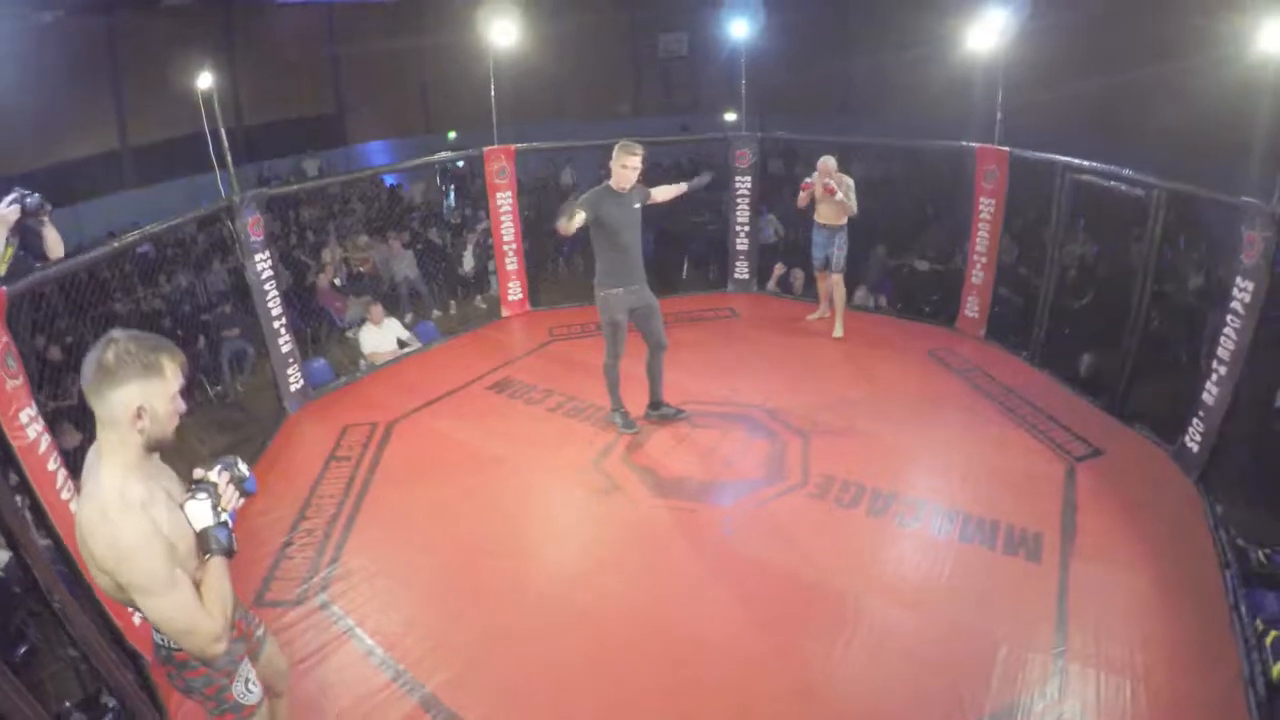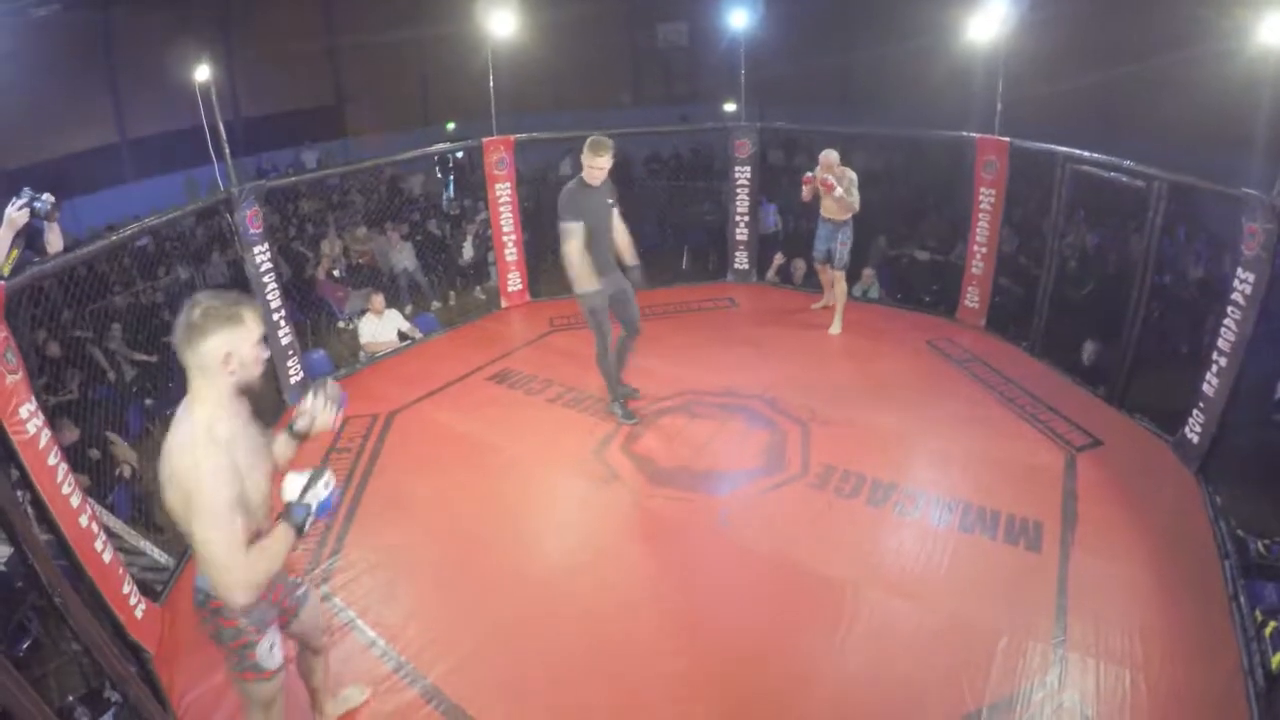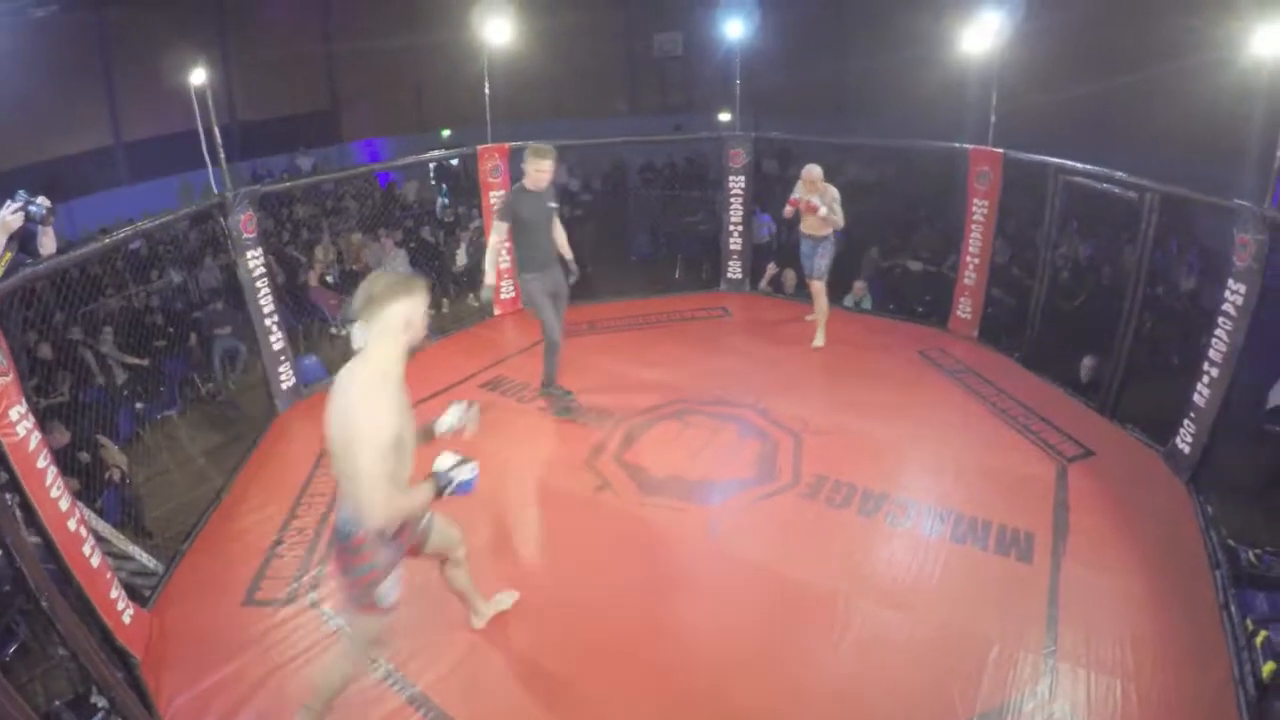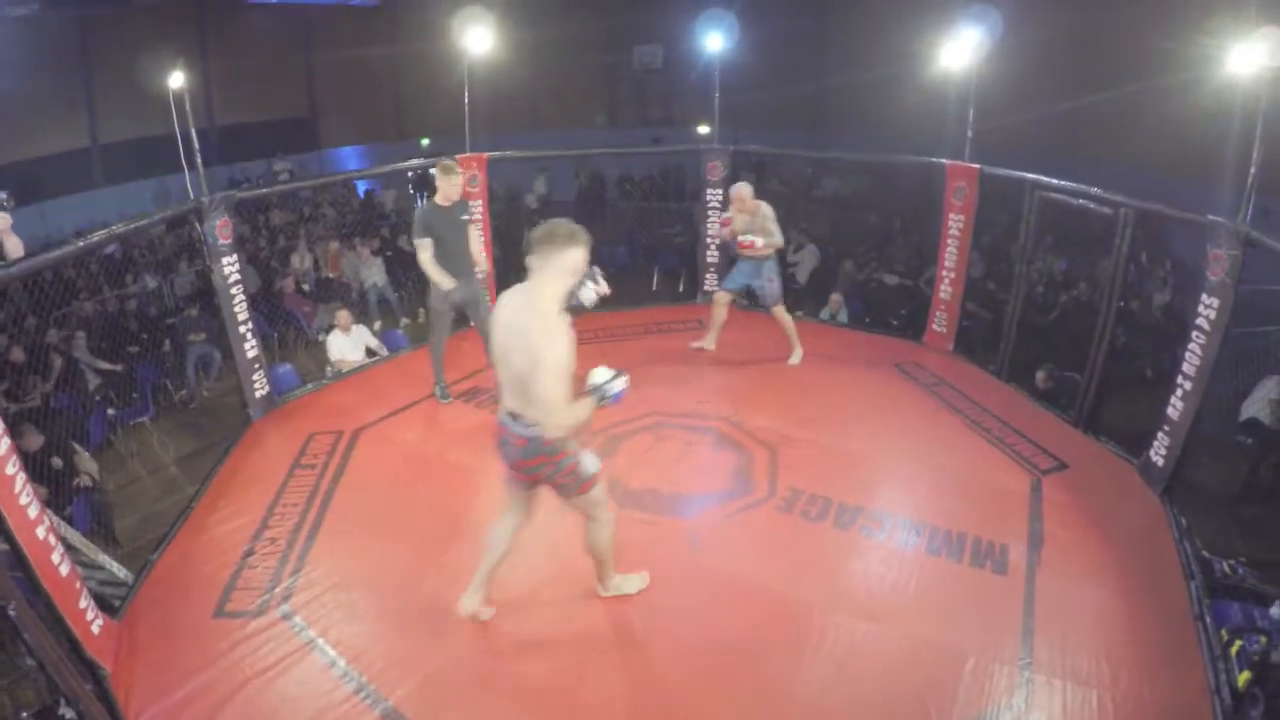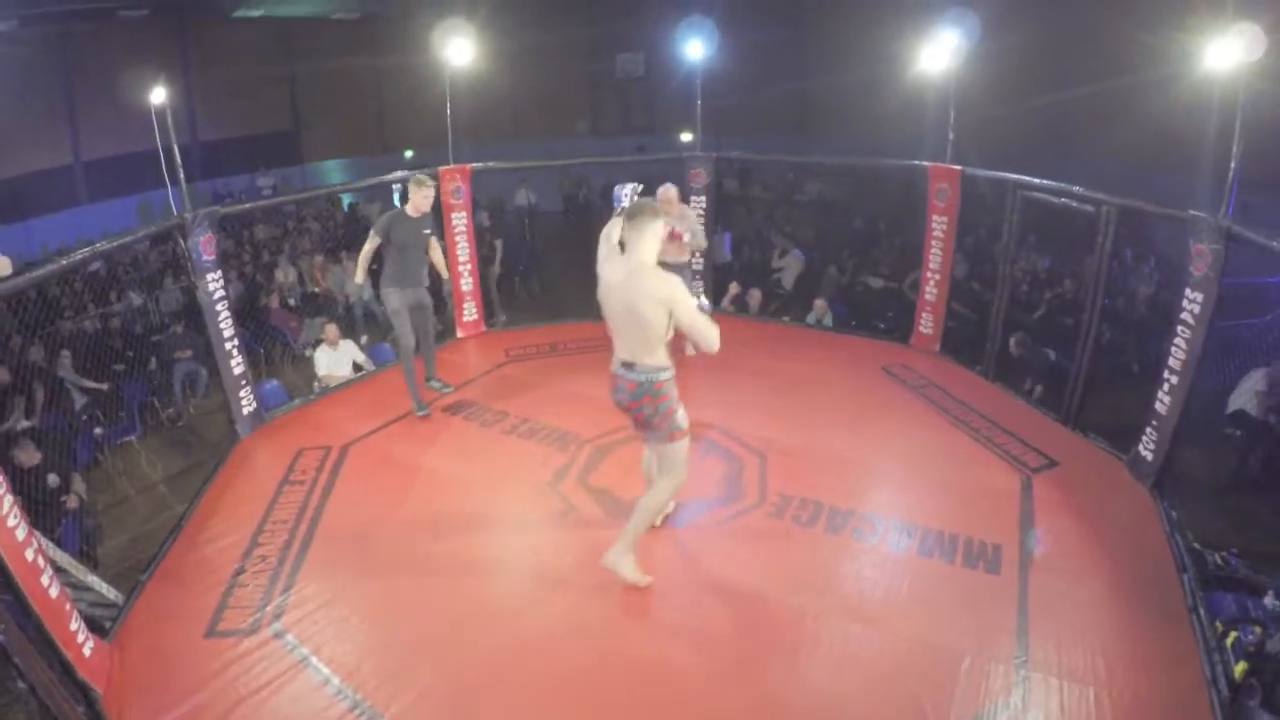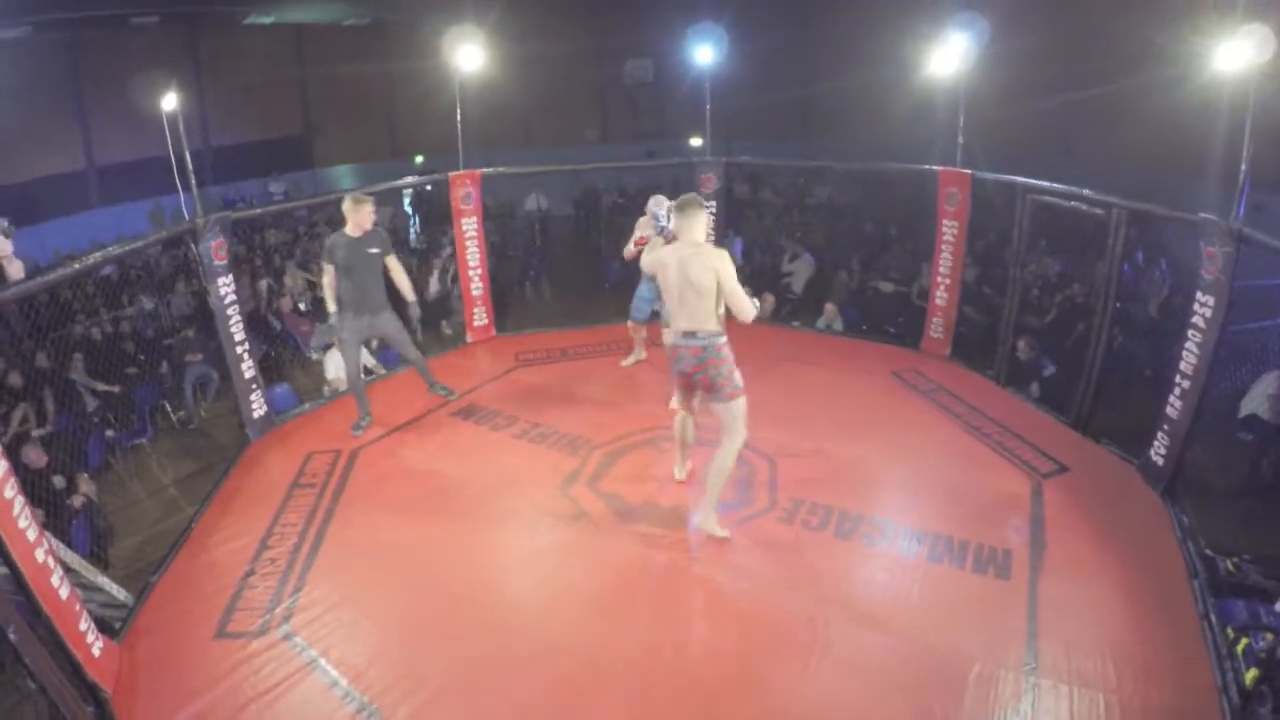
dt=0.5s
person 1, frame 1
left shoulder: (116, 452)
right shoulder: (123, 528)
right elbow: (211, 639)
left wrist: (205, 497)
right wrist: (216, 537)
left hip: (212, 613)
right hip: (200, 653)
left knee: (277, 679)
person 1, frame 2
left shoulder: (227, 404)
right shoulder: (203, 457)
right elbow: (238, 586)
left wrist: (298, 431)
right wrist: (297, 518)
left hip: (262, 580)
right hip: (237, 604)
left knee: (314, 634)
person 1, frame 3
left shoulder: (367, 371)
right shoulder: (374, 401)
right elbow: (380, 510)
left wrist: (435, 427)
right wrist: (438, 485)
left hip: (388, 520)
right hip: (371, 539)
left knee: (453, 543)
right knee: (358, 650)
left ankle: (479, 610)
person 1, frame 4
left shoulder: (511, 298)
right shoulder: (552, 336)
right elbow: (557, 424)
left wrist: (580, 300)
right wrist: (598, 396)
left hip: (509, 432)
right hip: (546, 445)
left knee: (514, 515)
right knee: (601, 511)
left ankle: (474, 595)
right ankle: (608, 581)
person 1, frame 5
left shoulder: (609, 268)
right shoulder: (667, 285)
left elbow: (612, 246)
right elbow: (710, 344)
left wrist: (624, 214)
right wrist: (699, 311)
left hip: (621, 379)
right hip: (654, 386)
left knee: (654, 441)
right knee: (673, 475)
left ankle: (656, 507)
right ankle: (622, 551)
person 1, frame 6
left shoulder: (663, 255)
right shoulder: (716, 257)
left elbow: (646, 261)
right elbow: (744, 313)
right wrist: (751, 305)
left hip: (679, 351)
right hip: (712, 352)
left knee: (685, 408)
right knee: (735, 434)
left ankle: (681, 465)
right ankle: (706, 512)
person 2, frame 1
left shoulder: (635, 192)
right shoulder: (594, 199)
left elbow: (659, 193)
right elbow: (573, 223)
left wrist: (689, 185)
right wrist: (566, 221)
left hip: (640, 287)
right hip: (611, 291)
left knee: (658, 344)
right knee: (614, 354)
left ankle: (656, 405)
right ankle: (617, 410)
person 2, frame 2
left shoulder: (608, 188)
right shoulder: (570, 195)
right elbow: (573, 247)
left wrist: (633, 264)
right wrist: (587, 286)
left hip: (613, 273)
right hip: (590, 280)
left knee: (634, 329)
right knee: (605, 342)
left ankle: (616, 376)
right ankle: (616, 399)
person 2, frame 3
left shoulder: (548, 192)
right shoulder: (512, 200)
right elbow: (495, 242)
left wrist: (570, 260)
right wrist: (490, 280)
left hip: (555, 272)
right hip: (531, 277)
left knee: (554, 332)
right knee: (554, 336)
left ankle: (549, 382)
right ankle: (554, 392)
person 2, frame 4
left shoulder: (462, 207)
right shoulder: (424, 216)
right elbow: (425, 258)
left wrist: (482, 269)
right wrist: (449, 285)
left hip: (470, 280)
right hip: (442, 286)
left knee: (490, 332)
right knee: (439, 338)
right ankle: (439, 383)
person 2, frame 5
left shoulder: (427, 218)
right shoulder: (391, 220)
left elbow: (434, 248)
right elbow: (369, 248)
left wrist: (445, 277)
right wrist: (359, 280)
left hip: (418, 288)
right hip: (394, 290)
left knee: (428, 338)
right knee: (408, 343)
left ankle: (430, 378)
right ankle: (415, 398)
person 2, frame 6
left shoulder: (378, 237)
right shoulder: (333, 244)
left elbow: (396, 270)
right elbow: (328, 279)
left wrist: (412, 300)
right wrist: (333, 313)
left hip: (381, 313)
right hip: (351, 318)
left knee: (413, 355)
right knee: (352, 373)
left ankle: (433, 384)
right ankle: (364, 414)
